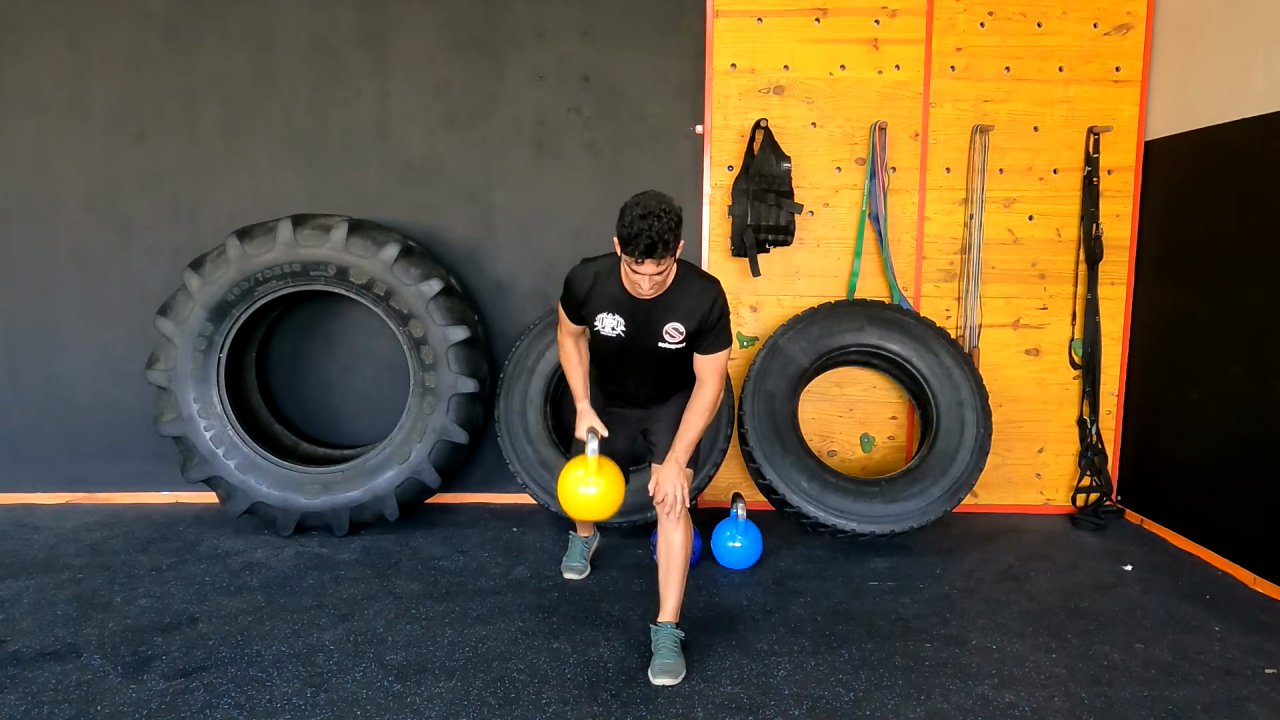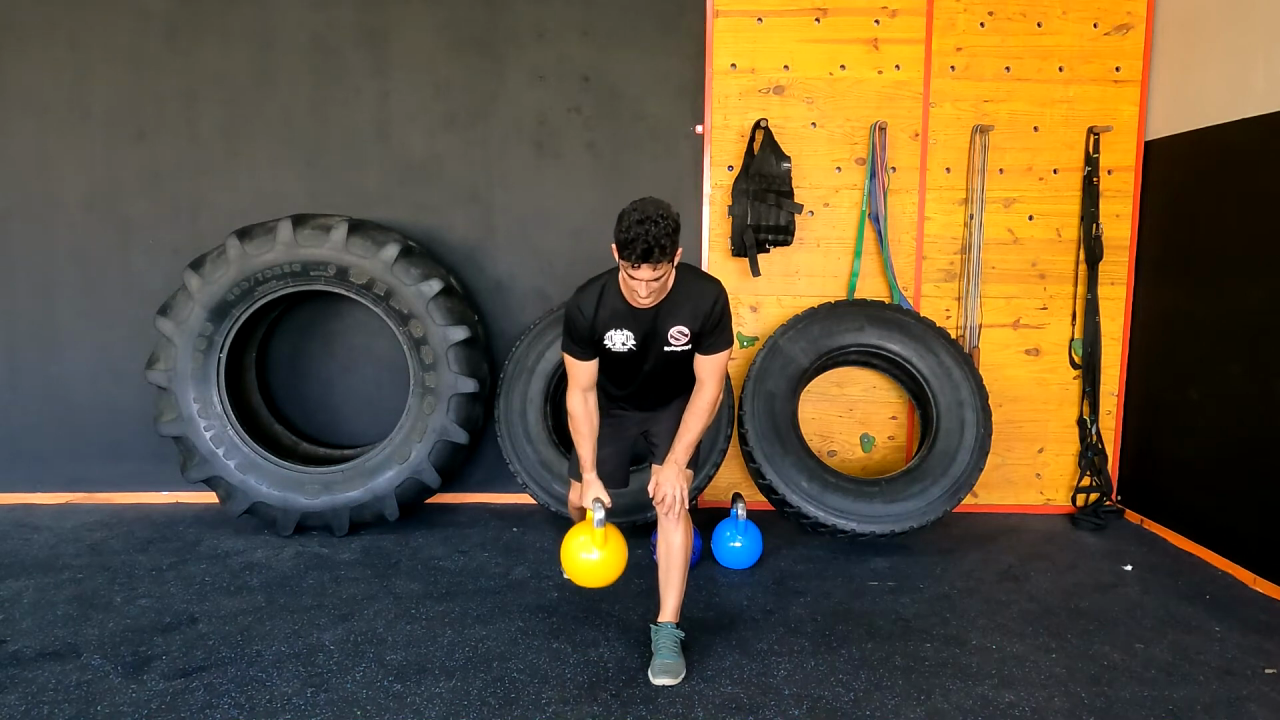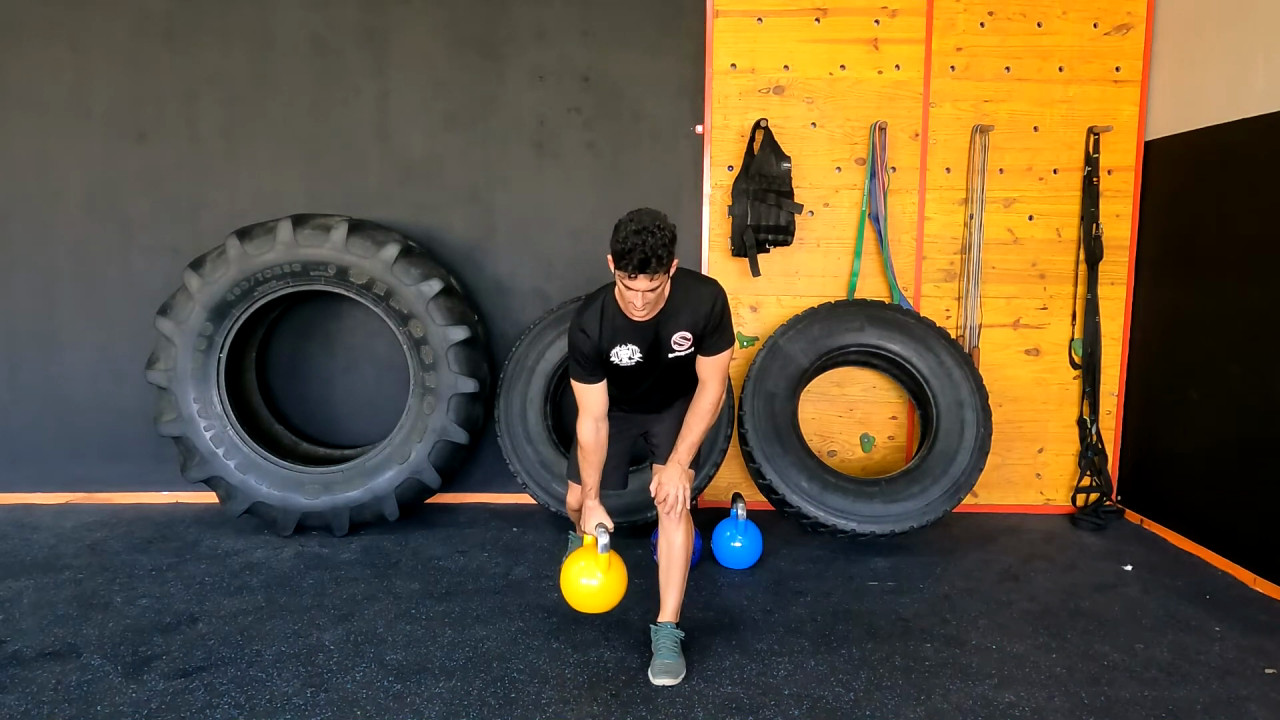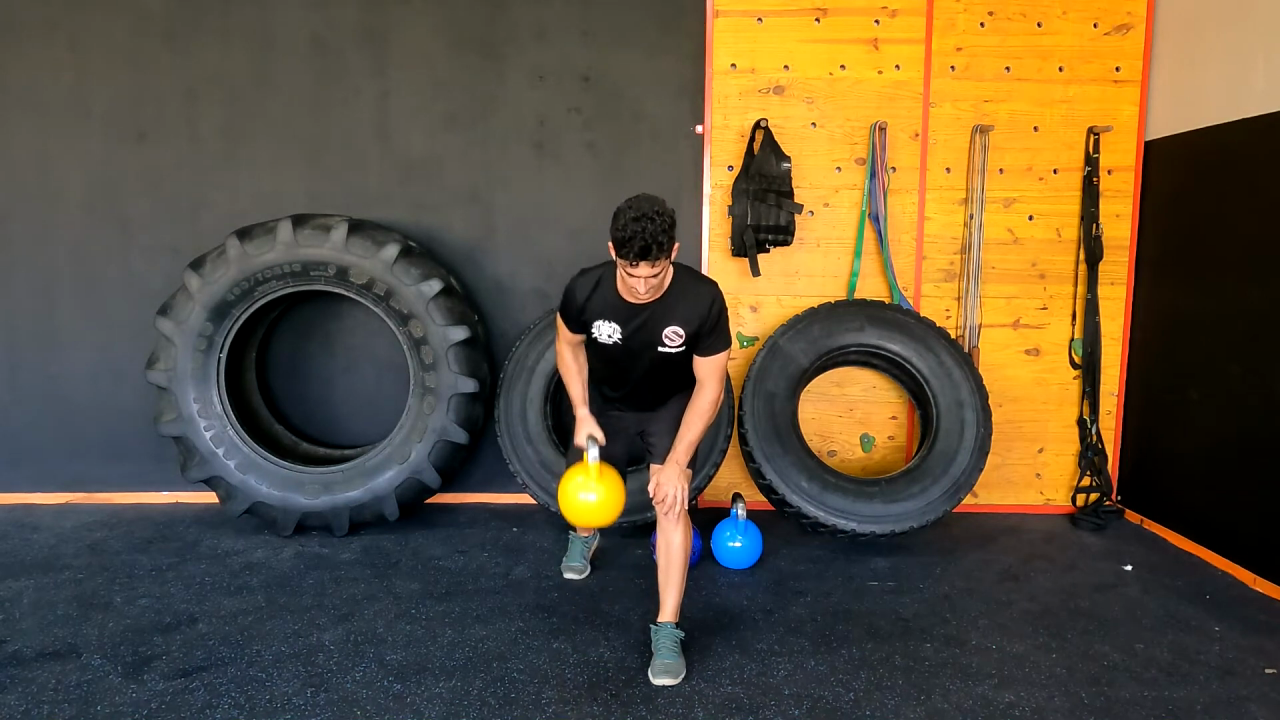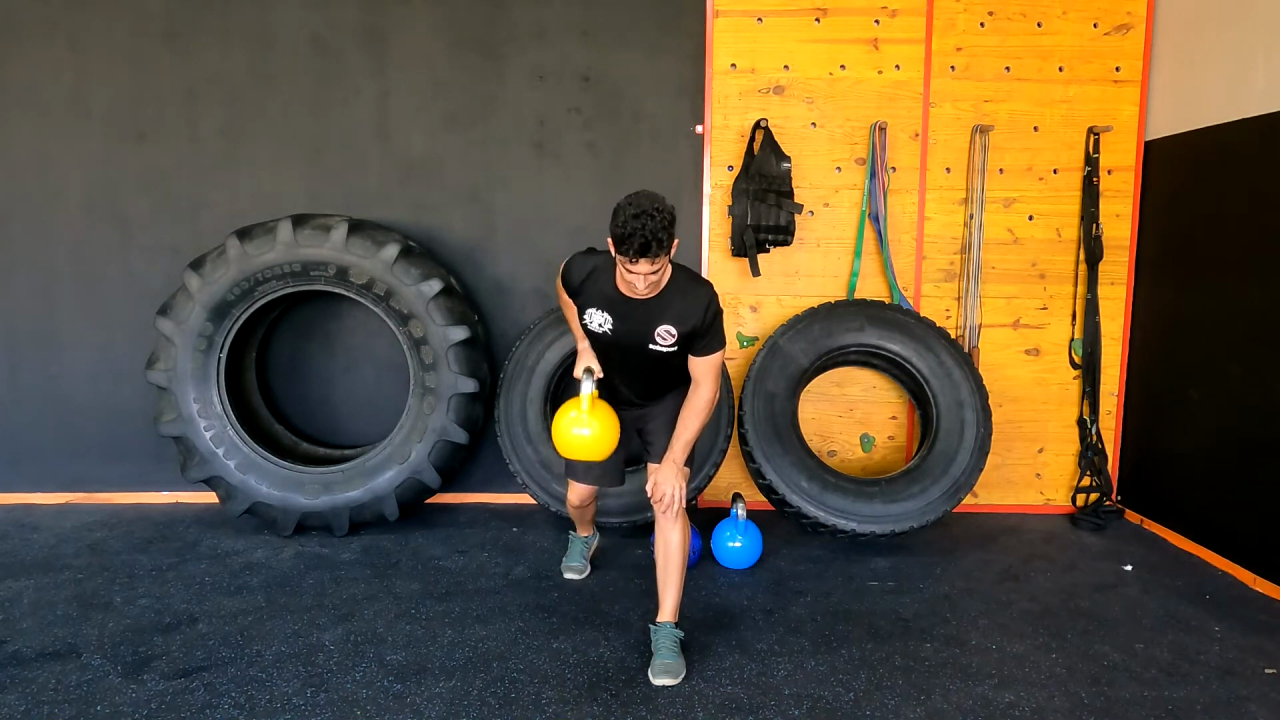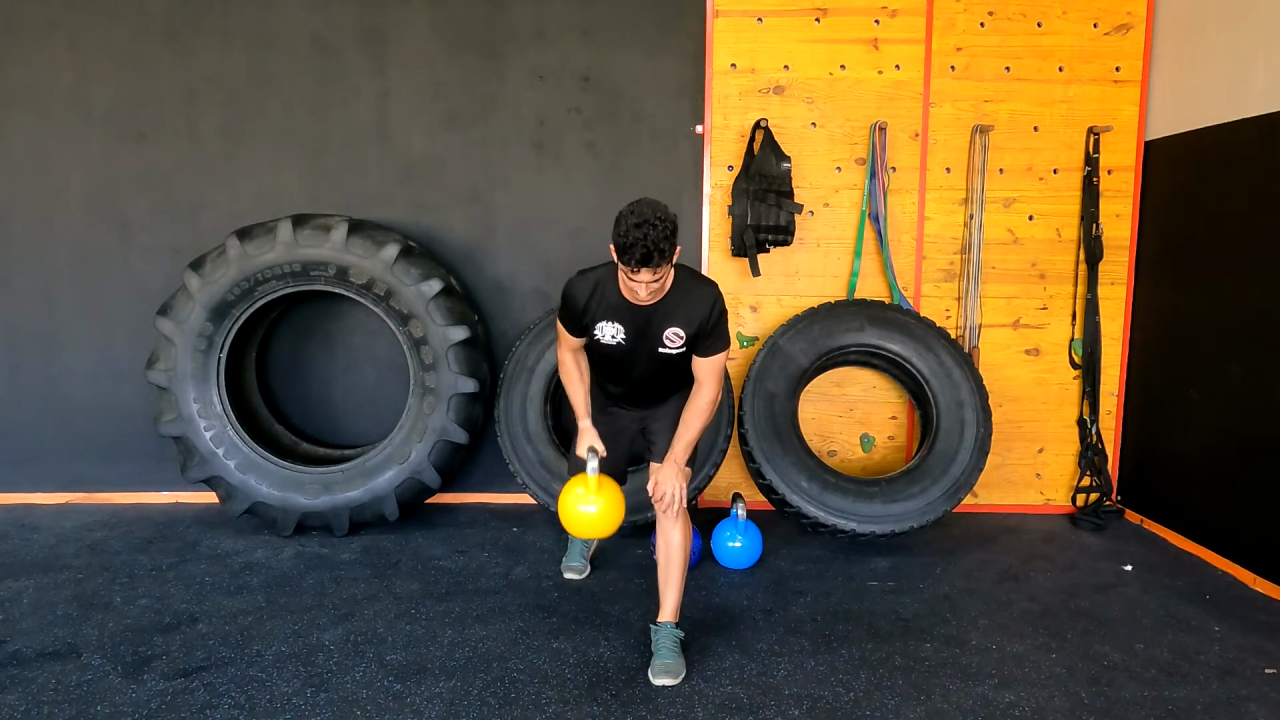
dt=0.4s
person 1, frame 1
left shoulder: (705, 297)
right shoulder: (586, 281)
left elbow: (709, 384)
right elbow: (570, 334)
left wrist: (675, 460)
right wrist: (581, 405)
left hip: (674, 403)
right hip: (608, 401)
left knee: (672, 501)
left ankle: (667, 630)
right ankle: (584, 536)
person 1, frame 2
left shoulder: (706, 297)
right shoulder: (587, 305)
left elbow: (709, 385)
right elbow: (581, 392)
left wrist: (676, 462)
right wrist: (589, 475)
left hip: (676, 404)
right hip: (612, 405)
left knee: (672, 501)
right knee: (581, 500)
left ankle: (666, 630)
person 1, frame 3
left shoulder: (706, 299)
right shoulder: (590, 324)
left elbow: (712, 384)
right elbow: (593, 419)
left wrist: (678, 462)
right wrist: (592, 502)
left hip: (676, 405)
right hip: (614, 406)
left knee: (673, 500)
right knee: (576, 501)
left ankle: (667, 631)
right ankle: (581, 536)
person 1, frame 4
left shoulder: (702, 299)
right shoulder: (584, 291)
left elbow: (710, 386)
right elbow: (568, 344)
left wrist: (677, 462)
right wrist: (581, 414)
left hip: (672, 405)
right hip: (606, 404)
left knee: (671, 501)
left ankle: (667, 631)
right ankle: (585, 536)
person 1, frame 5
left shoulder: (697, 300)
right shoulder: (584, 271)
left elbow: (705, 385)
left wrist: (673, 461)
right wrist: (583, 345)
left hip: (668, 401)
right hip: (602, 396)
left knee: (668, 500)
right knee: (579, 495)
left ankle: (666, 631)
right ankle: (584, 536)
person 1, frame 6
left shoulder: (702, 300)
right shoulder: (585, 290)
left elbow: (708, 385)
right elbow: (569, 349)
left wrist: (675, 460)
right wrist: (584, 424)
left hip: (672, 403)
right hip: (605, 403)
left knee: (670, 499)
left ankle: (666, 631)
right ankle: (583, 537)
